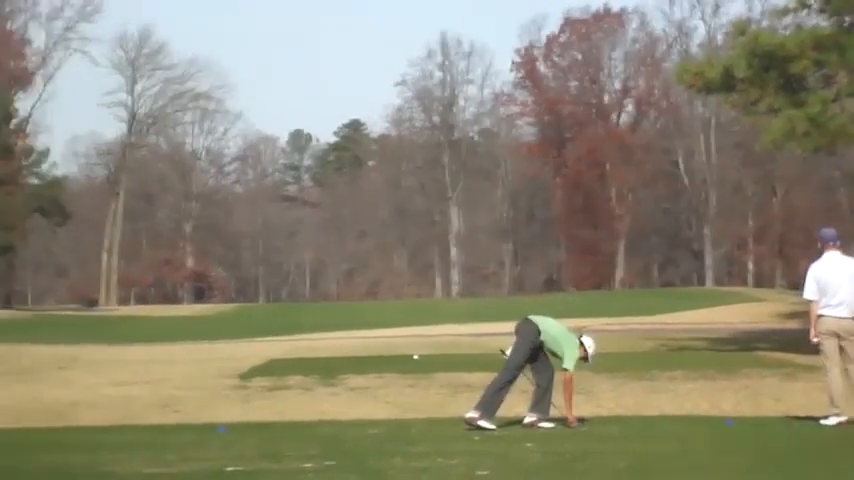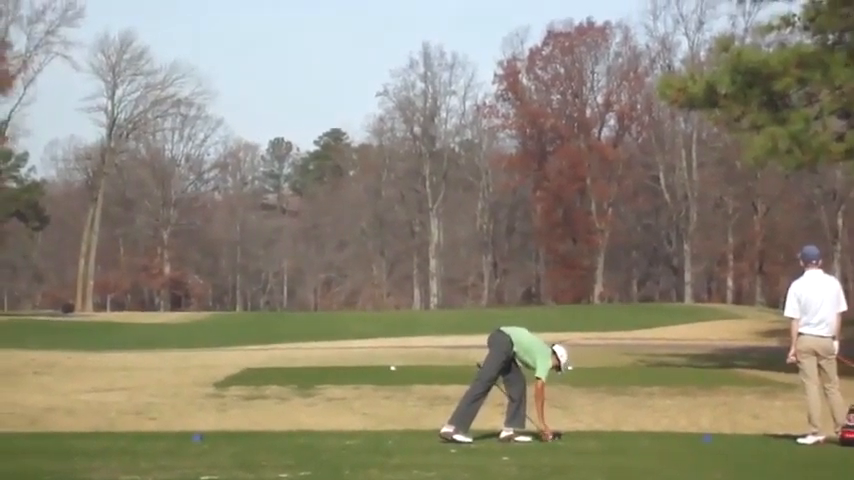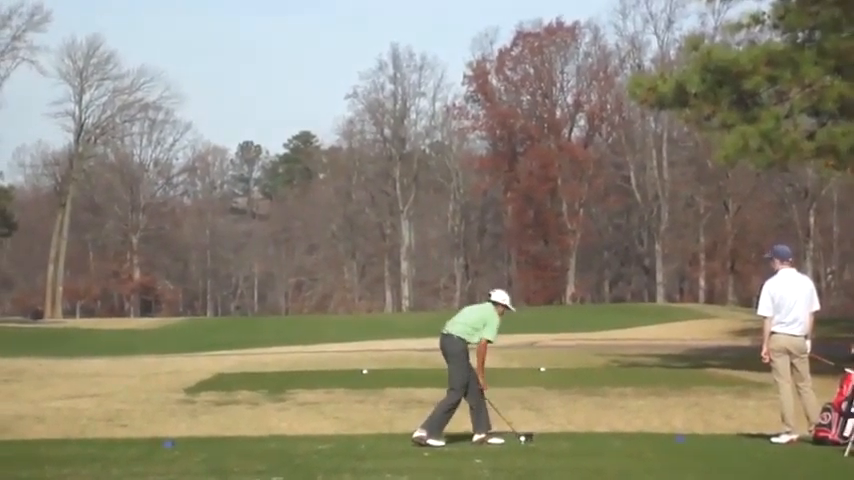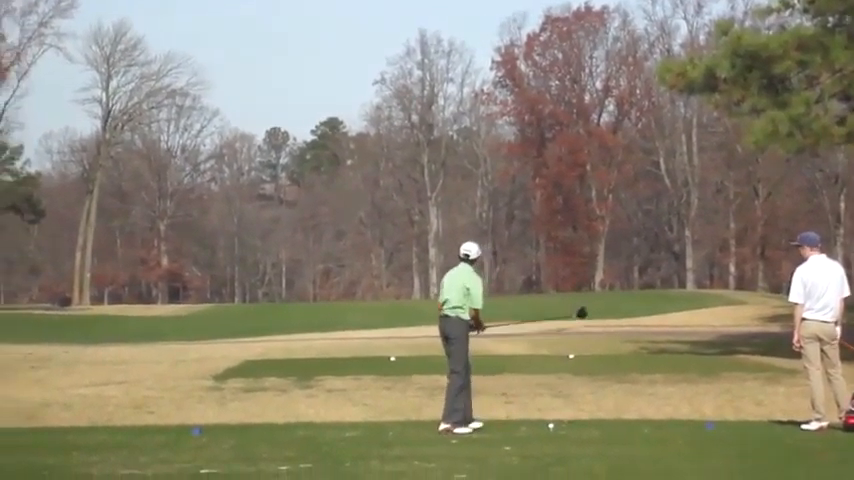
dt=0.5s
person 1, frame 1
left shoulder: (816, 267)
left elbow: (814, 301)
left wrist: (812, 328)
left hip: (826, 321)
left knee: (832, 367)
left ankle: (837, 412)
person 1, frame 2
left shoulder: (798, 285)
right shoulder: (833, 283)
left elbow: (795, 320)
right elbow: (838, 315)
left wrist: (793, 346)
right wrist: (836, 340)
left hip: (806, 340)
right hip: (827, 340)
left knee: (811, 387)
right knee: (832, 386)
left ankle: (815, 432)
right ankle: (842, 428)
person 1, frame 3
left shoulder: (772, 284)
right shoulder: (806, 282)
left elbow: (768, 318)
right elbow: (811, 314)
left wrist: (765, 345)
right wrist: (808, 339)
left hip: (778, 338)
right hip: (799, 339)
left knee: (784, 385)
right knee: (805, 384)
left ankle: (789, 431)
right ankle: (816, 427)
person 1, frame 4
left shoulder: (803, 270)
right shoulder: (836, 268)
left elbow: (799, 305)
right elbow: (842, 300)
left wrist: (796, 332)
right wrist: (838, 325)
left hip: (809, 325)
right hip: (829, 325)
left knee: (814, 372)
right knee: (835, 371)
left ankle: (819, 418)
right ankle: (846, 413)
person 2, frame 1
left shoulder: (570, 341)
right shoulder: (574, 349)
right elbow: (567, 380)
right wrist: (569, 413)
left hip: (529, 327)
right hip: (531, 331)
left knee: (546, 372)
right knee: (510, 371)
left ankle: (535, 415)
right ankle: (477, 414)
person 2, frame 2
left shoulder: (542, 350)
right shoulder: (546, 358)
right elbow: (539, 389)
right wrist: (542, 422)
left hip: (499, 337)
right hip: (503, 342)
left knee: (518, 383)
right knee: (482, 384)
left ankle: (511, 429)
right ankle: (452, 428)
person 2, frame 3
left shoulder: (476, 309)
right shoulder: (493, 317)
left elbow: (448, 327)
right elbow: (482, 345)
right wrist: (481, 375)
left hip: (447, 340)
right hip: (457, 343)
left knee: (473, 386)
right knee: (457, 391)
left ankle: (482, 432)
right ankle: (425, 432)
person 2, frame 4
left shoulder: (450, 274)
right shoulder: (473, 279)
right elbow: (474, 312)
right wrist: (479, 324)
left hip: (444, 321)
right hip: (458, 324)
left knee: (462, 371)
right knee: (458, 373)
left ankle: (464, 418)
right ankle: (449, 421)
